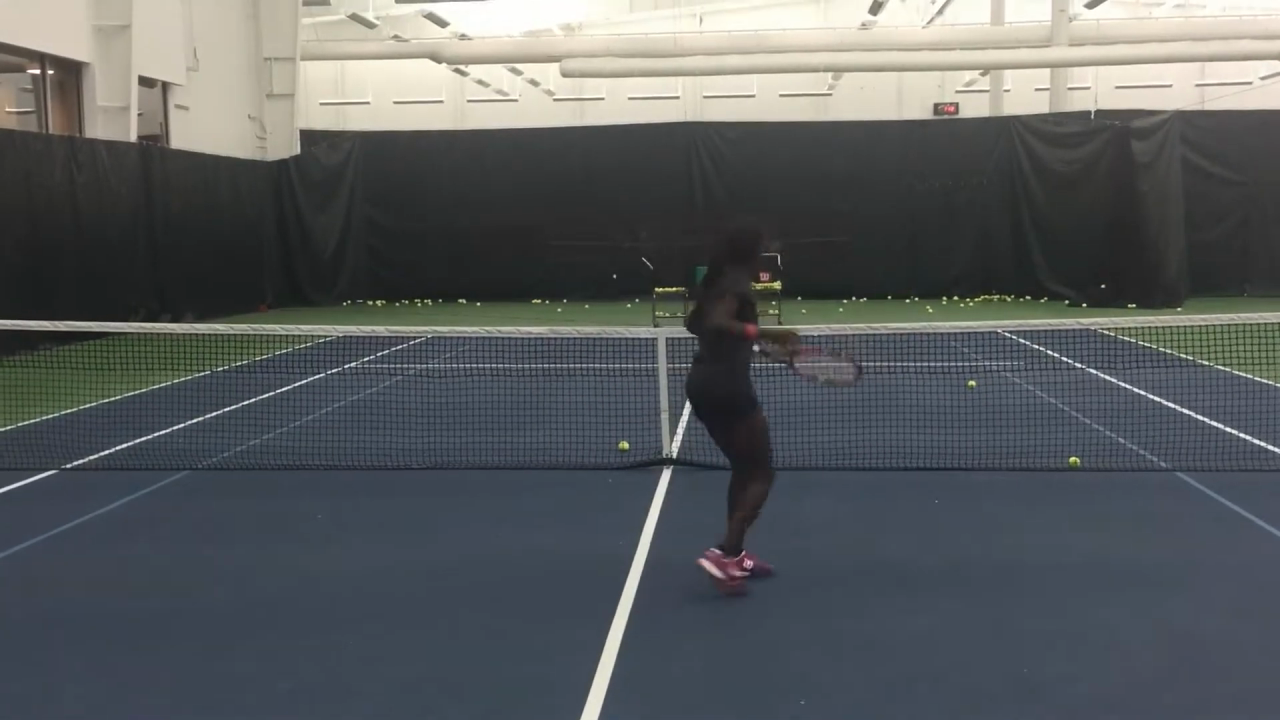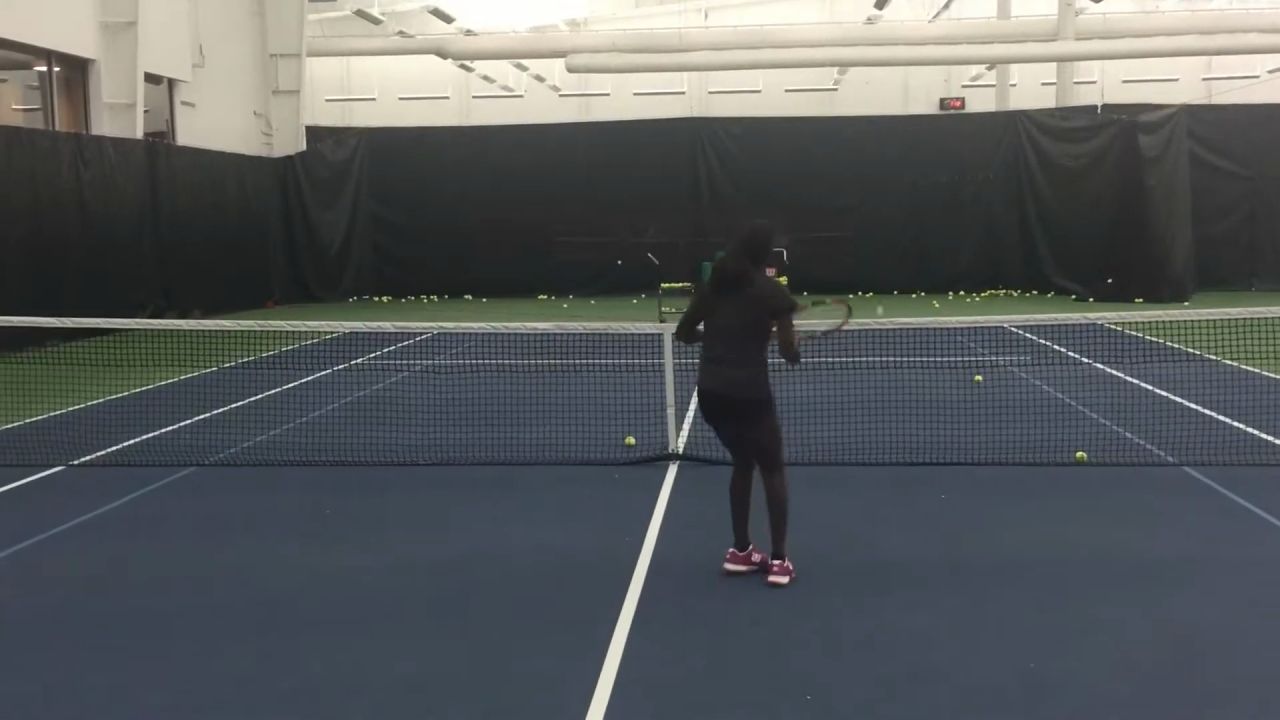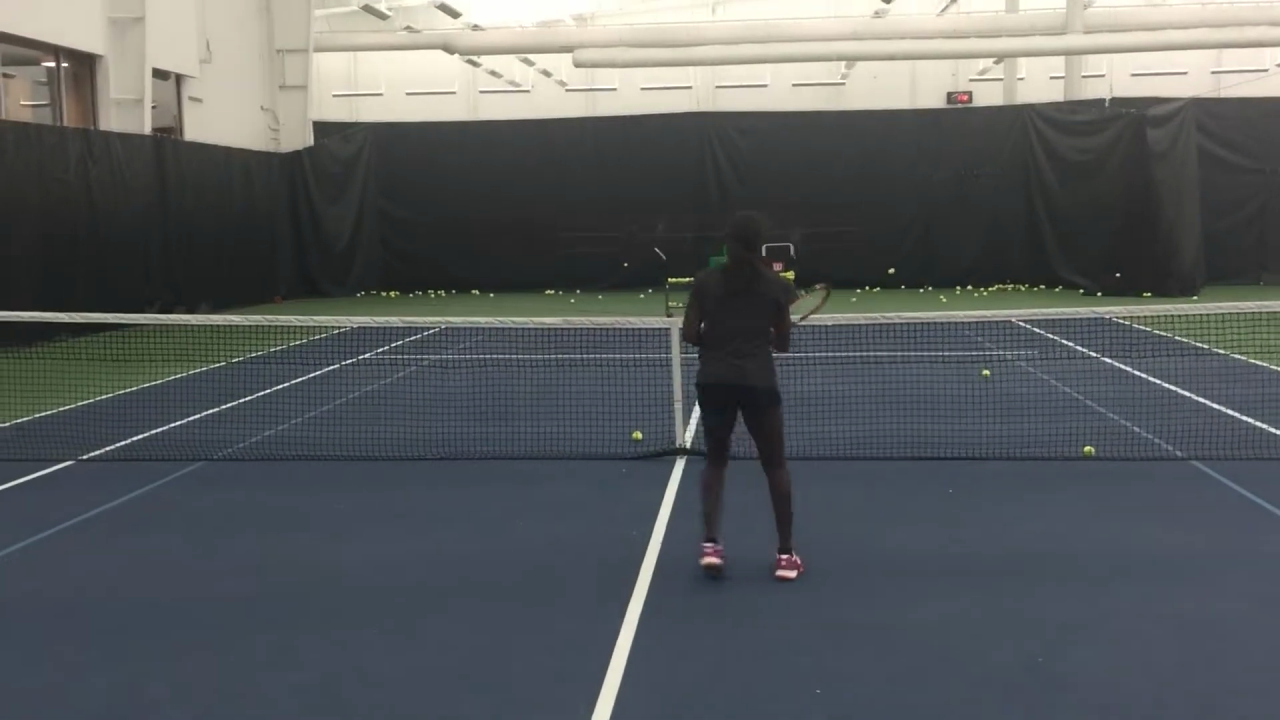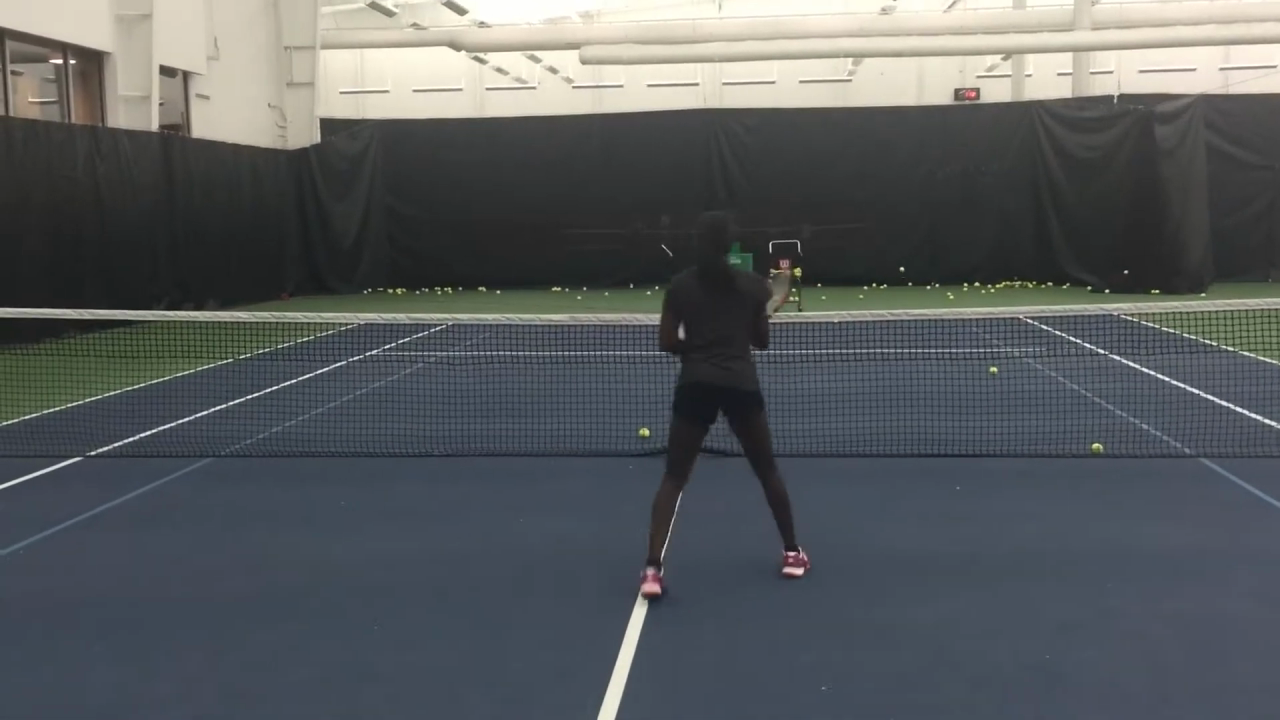
dt=0.2s
person 1, frame 1
left shoulder: (718, 280)
right shoulder: (737, 283)
left elbow: (694, 323)
right elbow: (716, 322)
right wrist: (760, 333)
left hip: (702, 387)
right hip: (727, 390)
left knee: (745, 467)
right knee: (761, 475)
left ankle: (733, 555)
right ankle: (723, 553)
person 1, frame 2
left shoulder: (714, 284)
right shoulder: (773, 292)
left elbow: (683, 333)
right elbow: (789, 350)
right wrist: (797, 358)
left hip: (710, 390)
right hip: (747, 391)
left knee: (743, 463)
right knee: (772, 471)
left ankle: (740, 550)
right ankle: (778, 561)
person 1, frame 3
left shoulder: (706, 281)
right shoulder: (776, 285)
left elbow: (690, 336)
right elbow: (782, 343)
left hip: (713, 382)
right hip: (758, 382)
left knee: (715, 463)
right knee: (774, 467)
left ankle: (711, 544)
right ankle: (785, 555)
person 1, frame 4
left shoulder: (680, 285)
right shoulder: (751, 285)
left elbow: (667, 342)
right elbow: (762, 340)
left hip: (695, 386)
right hip: (741, 385)
left knee: (674, 479)
right knee: (767, 471)
left ankle: (653, 569)
right ankle: (791, 553)
